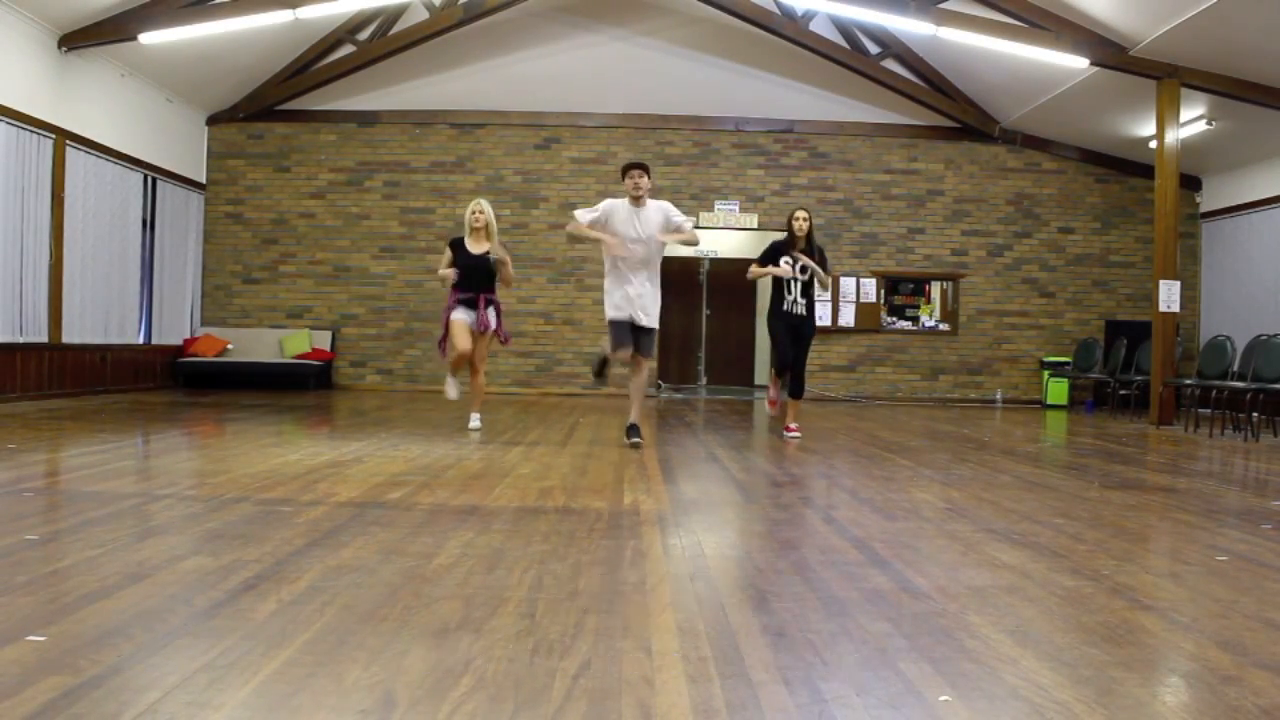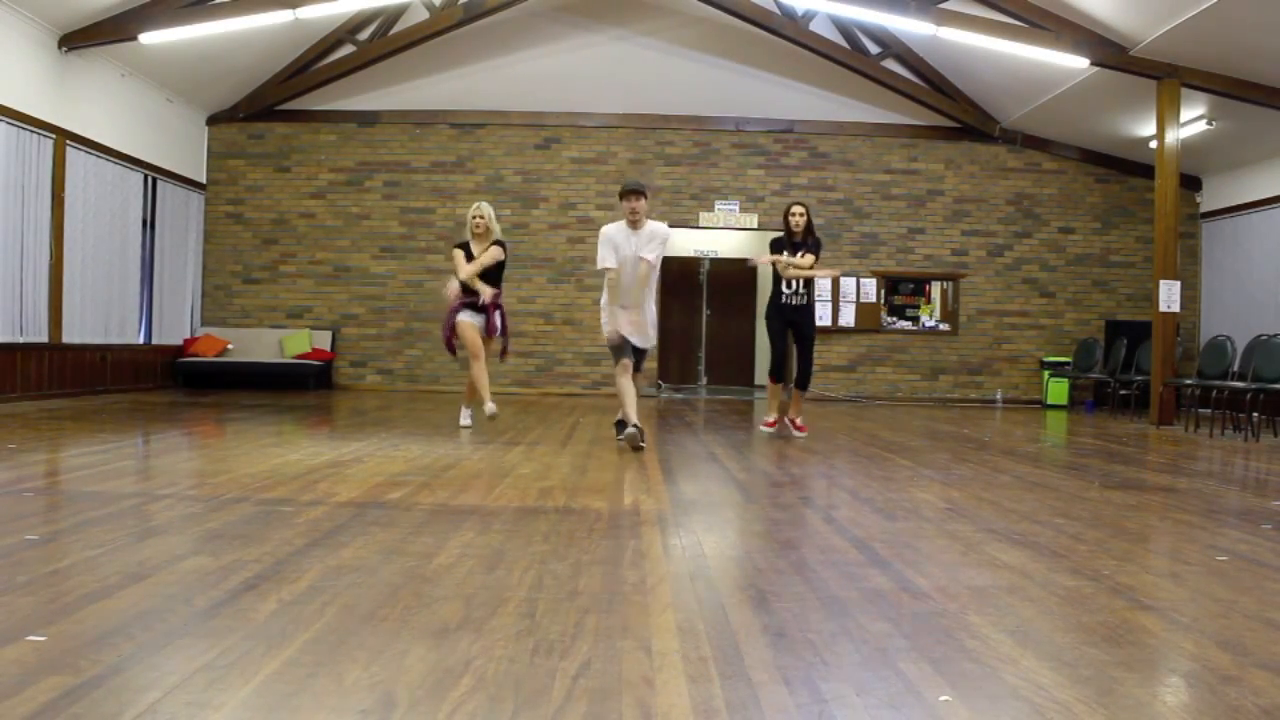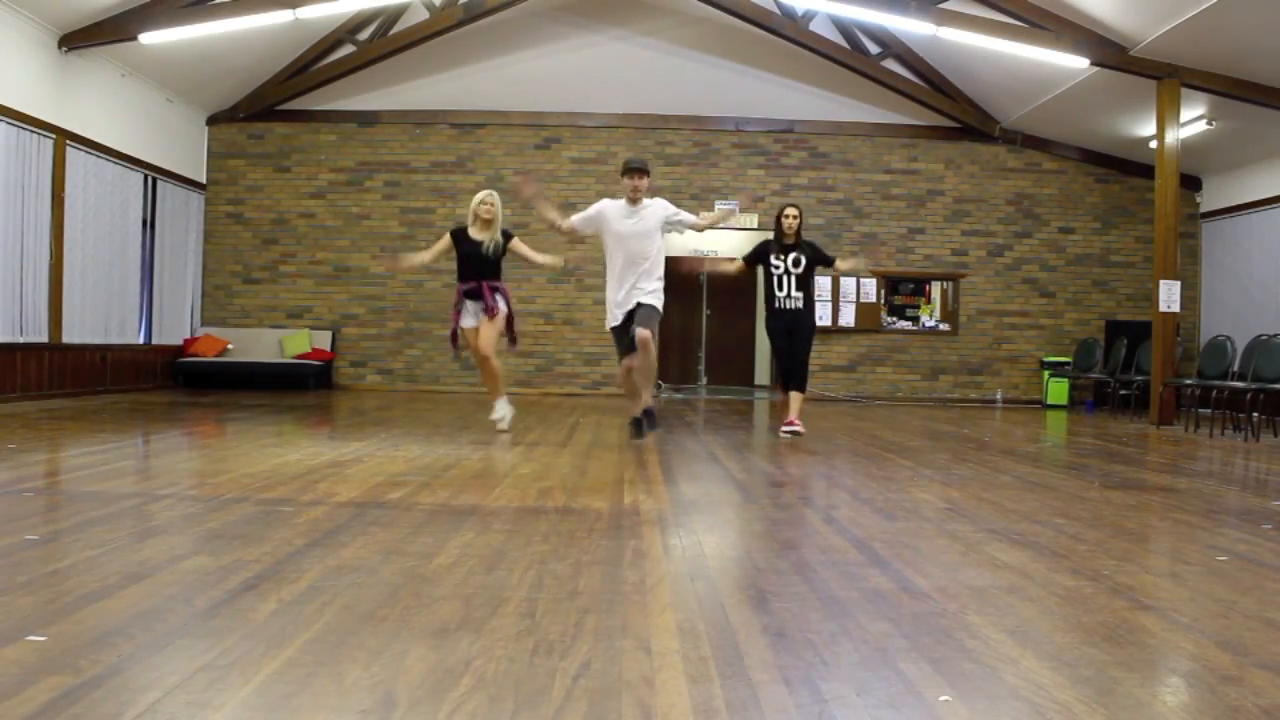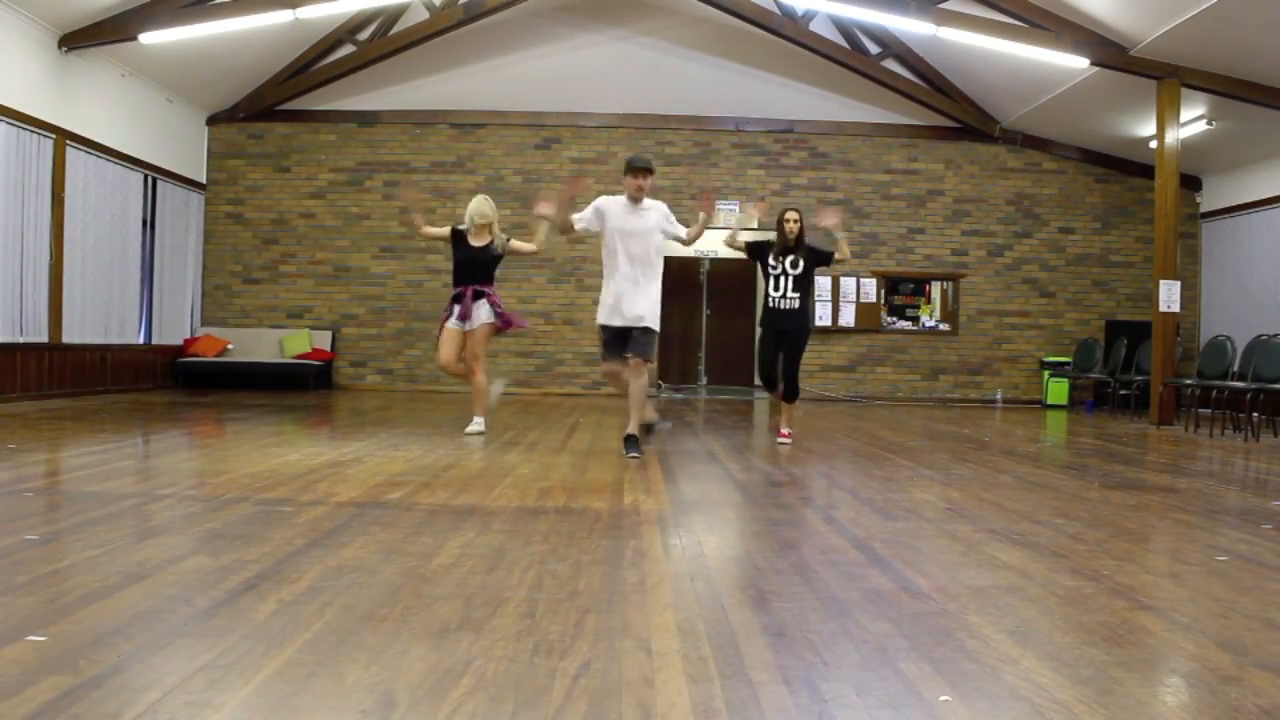
dt=0.3s
person 1, frame 1
left shoulder: (663, 209)
right shoulder: (610, 208)
left elbow: (694, 237)
right elbow: (572, 228)
left wrist: (674, 236)
right wrist: (603, 237)
left hip: (648, 296)
right hip: (620, 293)
left knee: (642, 360)
right knee: (622, 354)
left ankle: (633, 424)
right ankle: (608, 352)
person 1, frame 2
left shoulder: (660, 231)
right shoulder: (609, 233)
left elbow: (644, 272)
right elbow: (611, 277)
left wrist: (636, 312)
right wrist: (613, 316)
left hip: (643, 316)
right hip: (616, 314)
left knee: (634, 372)
right knee: (624, 366)
left ankle: (622, 419)
right ankle: (633, 426)
person 1, frame 3
left shoulder: (661, 208)
right shoulder: (605, 210)
left elbow: (699, 224)
right elbow: (564, 227)
left wrist: (730, 212)
right wrist: (538, 203)
left hip: (649, 292)
right hip: (619, 296)
left knee: (644, 338)
right knee: (628, 362)
left ankle: (647, 404)
right ankle: (637, 410)
person 1, frame 4
left shoulder: (660, 210)
right shoulder: (605, 206)
left elbow: (688, 238)
right elbow: (567, 228)
left wrist: (704, 220)
right wrist: (563, 209)
left hip: (646, 302)
right hip: (613, 302)
left knee: (638, 364)
right knee: (610, 367)
left ankle: (632, 433)
right ankle: (647, 415)
person 2, frame 1
left shoulder: (497, 249)
right shoulder: (455, 244)
left elbow: (508, 282)
right elbow: (442, 270)
left wrist: (504, 262)
right wrist: (445, 274)
left hip: (485, 309)
right hip: (460, 307)
left knee: (478, 366)
right knee: (463, 350)
left ankle: (475, 414)
right ankle: (452, 375)
person 2, frame 2
left shoulder: (498, 247)
right shoulder: (460, 248)
left elbow: (479, 265)
right elbow: (463, 270)
left wrist: (456, 281)
right wrist: (479, 287)
left hip: (490, 312)
right hip: (466, 310)
left knee: (476, 359)
right knee: (475, 353)
left ankle: (466, 410)
right ankle: (488, 404)
person 2, frame 3
left shoulder: (502, 236)
right shoulder: (458, 234)
left elbow: (533, 256)
right elbow: (430, 255)
left wrist: (558, 261)
right wrist: (406, 262)
left hip: (493, 299)
right hip: (468, 301)
left knee: (486, 351)
right knee: (482, 361)
left ankle: (500, 400)
right ankle: (501, 402)
person 2, frame 4
left shoulder: (500, 243)
right shoulder: (457, 235)
left elbow: (535, 247)
right elbow: (423, 230)
left wrist: (544, 219)
right wrist: (415, 214)
left hip: (482, 304)
right hip: (459, 305)
left knee: (475, 365)
right knee: (446, 363)
left ankle: (479, 420)
right ankle: (489, 385)
person 3, frame 1
left shoulder: (816, 252)
right shoulder: (777, 247)
left elbow: (826, 286)
right elbow: (751, 272)
left wrist: (816, 268)
right wrist: (770, 270)
left hip: (804, 318)
right hip: (779, 316)
left knee: (798, 369)
right knee: (783, 360)
left ankle: (791, 421)
right ankle: (774, 392)
person 3, frame 2
left shoulder: (813, 243)
right shoulder: (777, 243)
left elbow: (806, 263)
right elbow: (785, 272)
left wrist: (775, 258)
right wrist: (818, 274)
left hip: (804, 311)
right hip: (778, 310)
left knee: (805, 362)
right knee: (779, 358)
left ankle: (794, 415)
right ankle: (772, 415)
person 3, frame 3
left shoulder: (808, 248)
right shoulder: (766, 247)
left elbow: (838, 265)
right elbow: (736, 266)
left wrist: (856, 265)
right wrist: (712, 266)
left hip: (803, 317)
right hip: (776, 317)
left knee: (799, 365)
right knee: (783, 366)
left ankle: (793, 419)
right ankle: (791, 414)
person 3, frame 4
left shoulder: (809, 252)
right shoulder: (765, 249)
left elbow: (844, 256)
right elbow: (730, 242)
left wrist: (835, 230)
left hip: (797, 323)
right hip: (771, 322)
left knee: (790, 373)
right knee: (766, 373)
left ankle: (785, 426)
right ankle: (783, 400)
